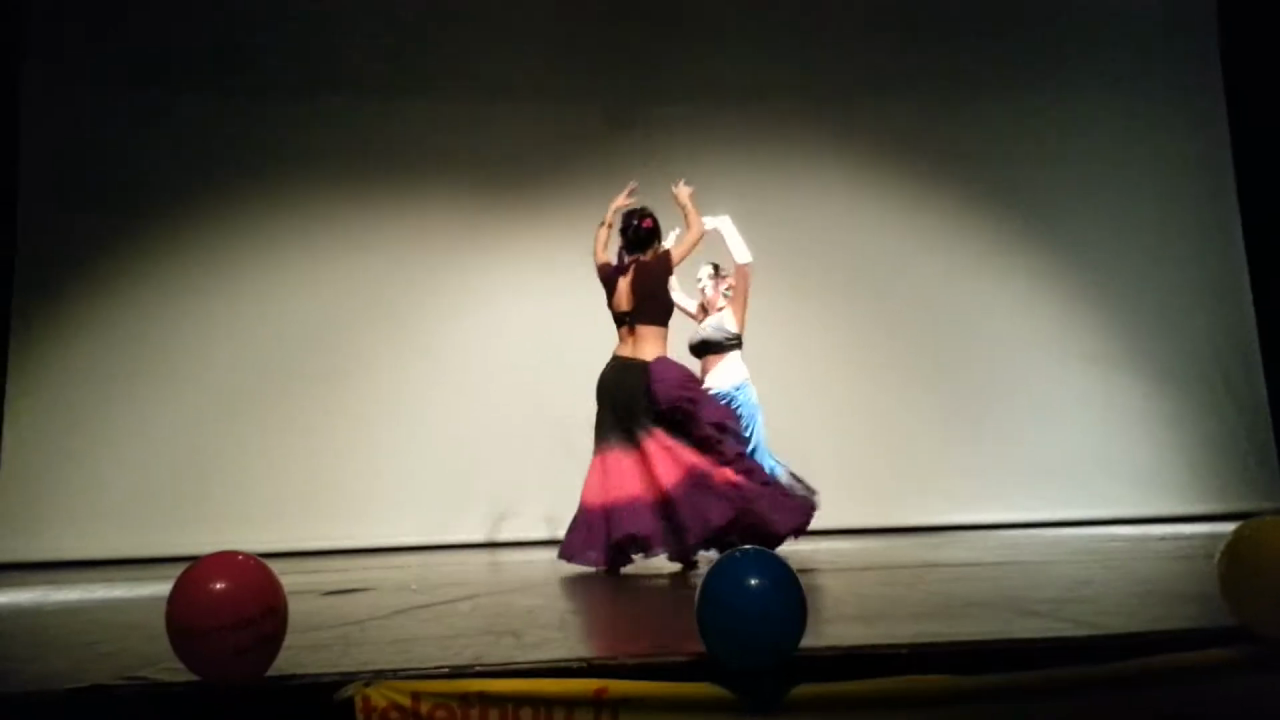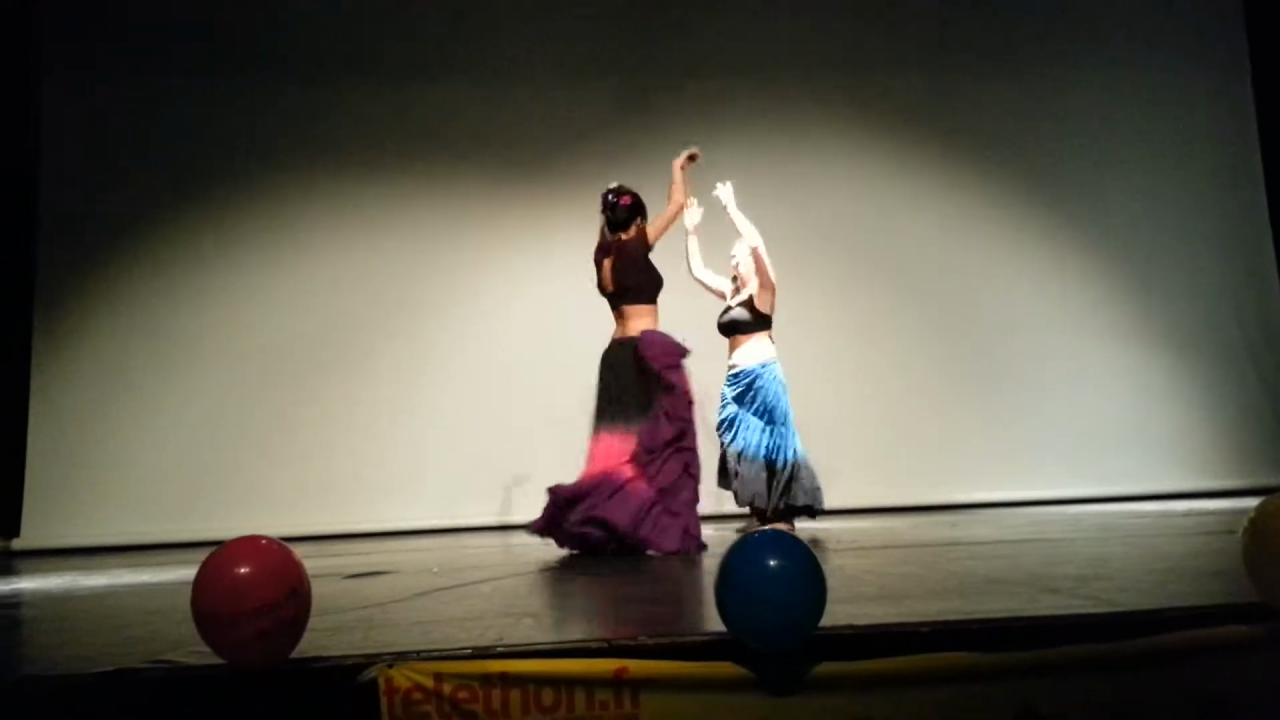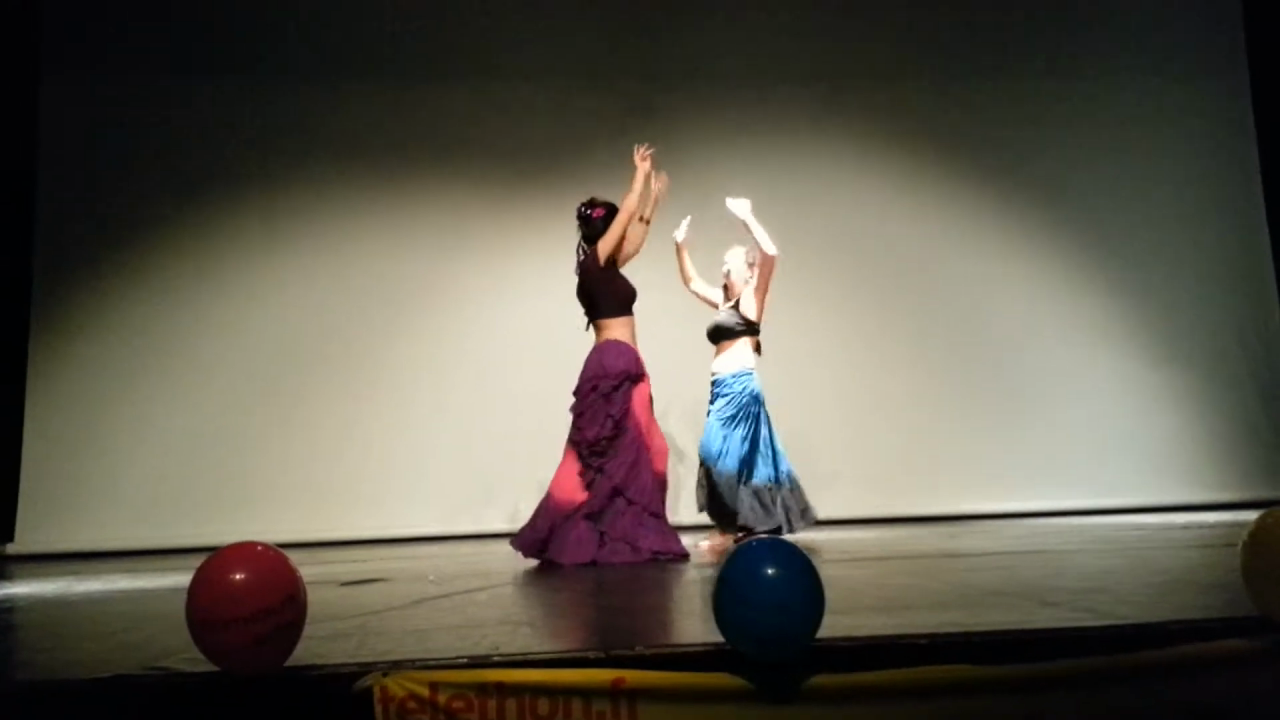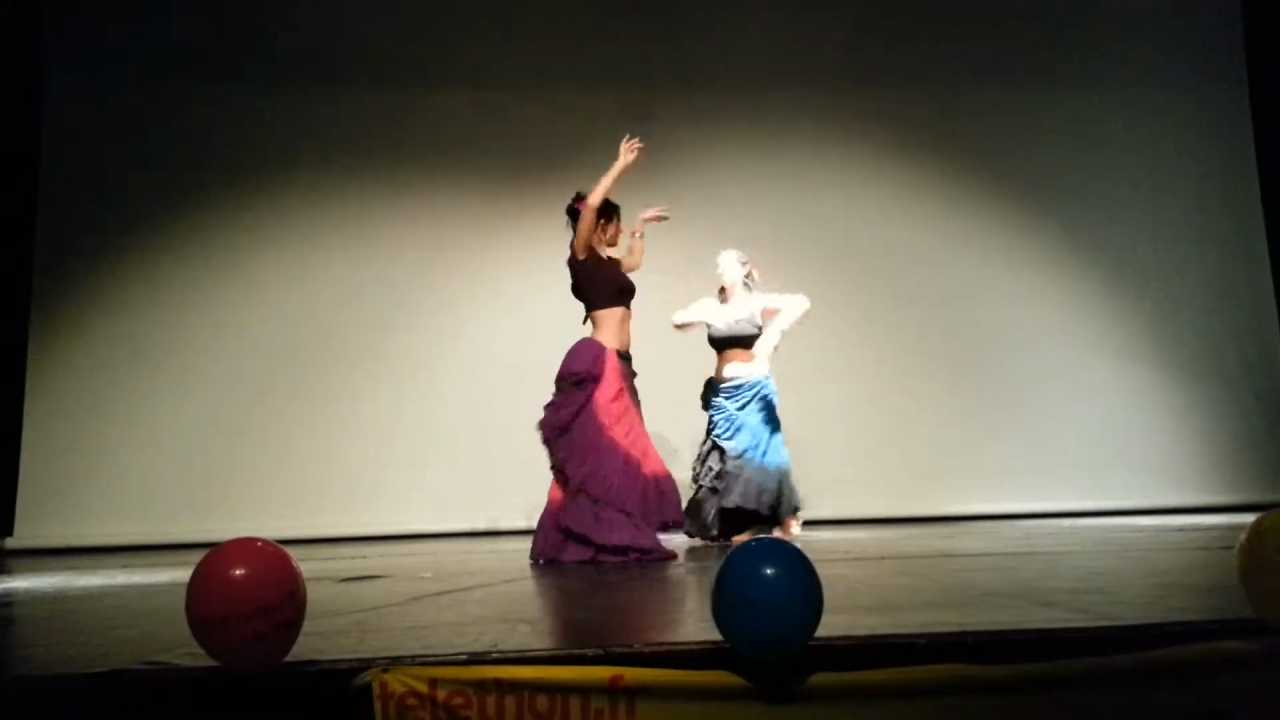
dt=0.5s
person 1, frame 1
left shoulder: (613, 272)
right shoulder: (655, 270)
left elbow: (599, 254)
right elbow: (697, 232)
left wrist: (611, 213)
right wrist: (685, 200)
left hip: (616, 376)
right hip: (652, 378)
left knee: (616, 464)
right knee: (684, 451)
left ankle: (604, 550)
person 1, frame 2
left shoulder: (605, 254)
right shoulder: (634, 249)
right elbow: (677, 204)
left wrist: (610, 208)
right wrist: (678, 167)
left hip: (617, 356)
right hip: (645, 354)
left knee: (624, 442)
right knee: (656, 442)
left ankle: (616, 529)
right ankle: (665, 532)
person 1, frame 3
left shoulder: (605, 267)
right shoulder: (594, 262)
left elbow: (633, 246)
right elbow: (626, 213)
left wrist: (651, 203)
right wrist: (640, 173)
left hip: (618, 367)
right hip: (615, 366)
left knee: (622, 455)
right knee: (618, 455)
left ankle: (594, 541)
right ankle: (612, 543)
person 1, frame 4
left shoulder: (605, 262)
right shoulder: (581, 257)
left elbow: (632, 263)
right elbow: (590, 204)
left wrist: (641, 227)
right wrist: (621, 164)
left hip: (616, 365)
right hip: (601, 364)
left knee: (624, 451)
right knee: (605, 451)
left ankle: (614, 539)
right ankle: (597, 540)
person 2, frame 1
left shoulder: (733, 311)
right shoulder: (703, 316)
left elbow: (743, 263)
right elbow: (677, 296)
left wrist: (725, 226)
left hip: (736, 397)
person 2, frame 2
left shoulder: (763, 289)
right shoulder: (732, 292)
left elbow: (758, 244)
right elbow: (698, 271)
left wrist: (730, 207)
right wrist: (692, 231)
left hip: (761, 376)
right hip: (735, 381)
left knee: (769, 442)
right knee: (741, 445)
left ankle: (783, 515)
right ankle: (759, 512)
person 2, frame 3
left shoulder: (752, 297)
right shoulder: (725, 301)
left elbow: (769, 254)
right elbow: (693, 284)
left wrist: (746, 217)
right wrist: (681, 248)
left hip: (740, 384)
right hip: (724, 388)
left knee: (719, 451)
right knee: (741, 452)
left ankle: (731, 527)
right ankle: (748, 523)
person 2, frame 4
left shoulder: (758, 303)
right shoulder: (712, 306)
left elbow: (801, 303)
right elbow: (678, 320)
left wrist: (775, 331)
right wrist: (701, 316)
left hip: (756, 391)
right hip: (723, 395)
left knee: (757, 452)
right knee: (726, 457)
left ankle: (784, 519)
right ankle: (739, 525)
